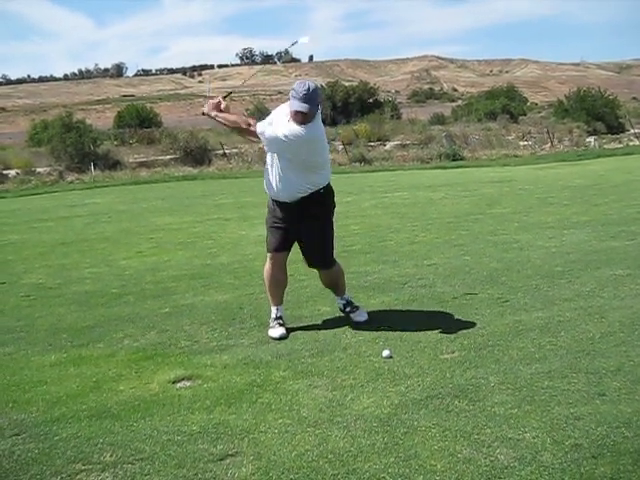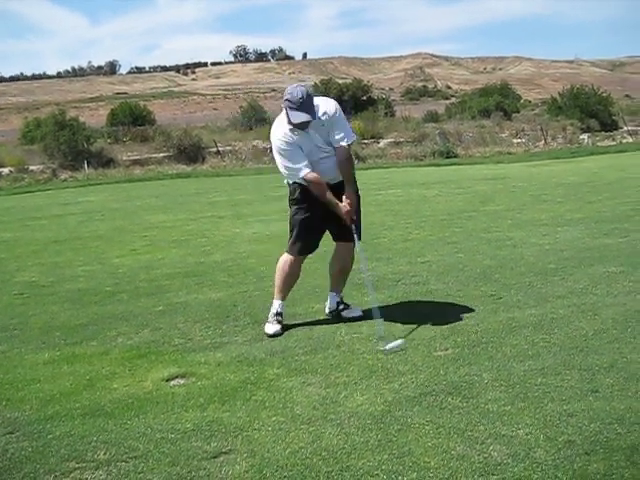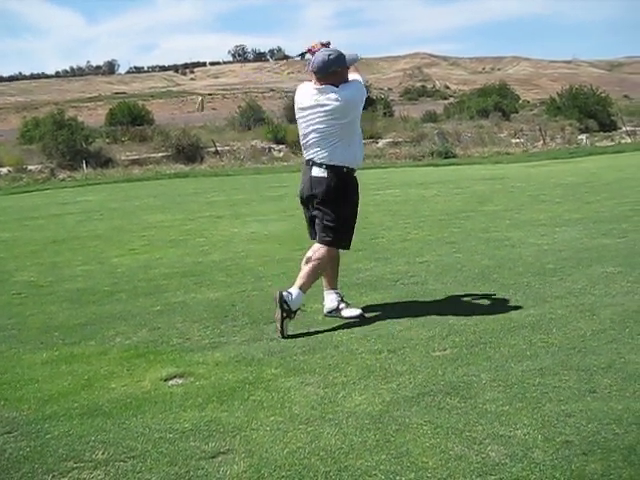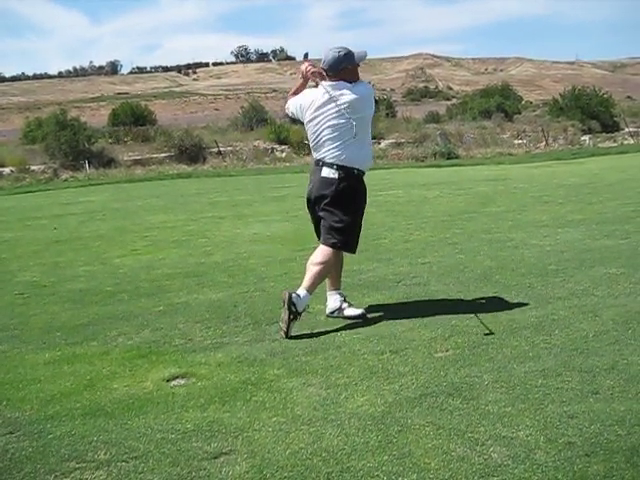
dt=0.4s
person 1, frame 1
left shoulder: (302, 135)
right shoulder: (285, 111)
left elbow: (252, 130)
right elbow: (258, 127)
left wrist: (215, 114)
right wrist: (225, 110)
left hip: (311, 203)
right hip: (280, 201)
left knee: (323, 262)
right knee: (275, 257)
left ankle: (344, 301)
right ankle: (276, 314)
person 1, frame 2
left shoulder: (329, 108)
right shoulder: (282, 137)
left elbow: (344, 151)
right elbow: (309, 177)
left wrist: (350, 193)
right wrist: (334, 204)
left hip: (340, 187)
right hip: (307, 193)
left knee: (346, 245)
right knee: (296, 253)
left ankle: (335, 301)
right ankle: (276, 310)
person 1, frame 3
left shoulder: (302, 92)
right shoulder: (348, 97)
right elbow: (355, 76)
left wrist: (321, 58)
right wrist: (325, 55)
left hip: (314, 175)
right hip: (335, 179)
left knee: (328, 240)
right knee: (327, 242)
left ankle: (332, 299)
right ankle: (292, 296)
person 1, frame 4
left shoulder: (309, 98)
right shoulder: (363, 94)
left elbow: (288, 105)
left wrist: (304, 79)
right wrist: (320, 77)
left hip: (321, 176)
right hip: (344, 180)
left knee: (333, 240)
right knee: (332, 243)
left ankle: (335, 300)
right ankle: (299, 298)
